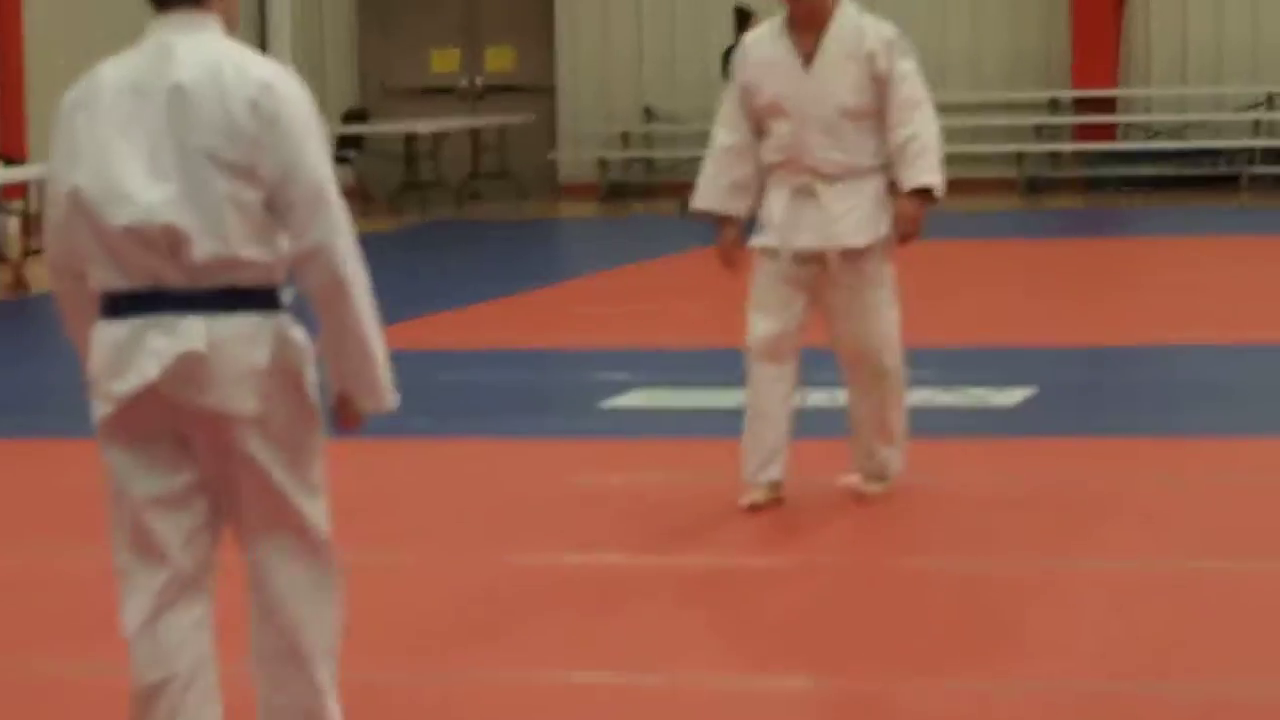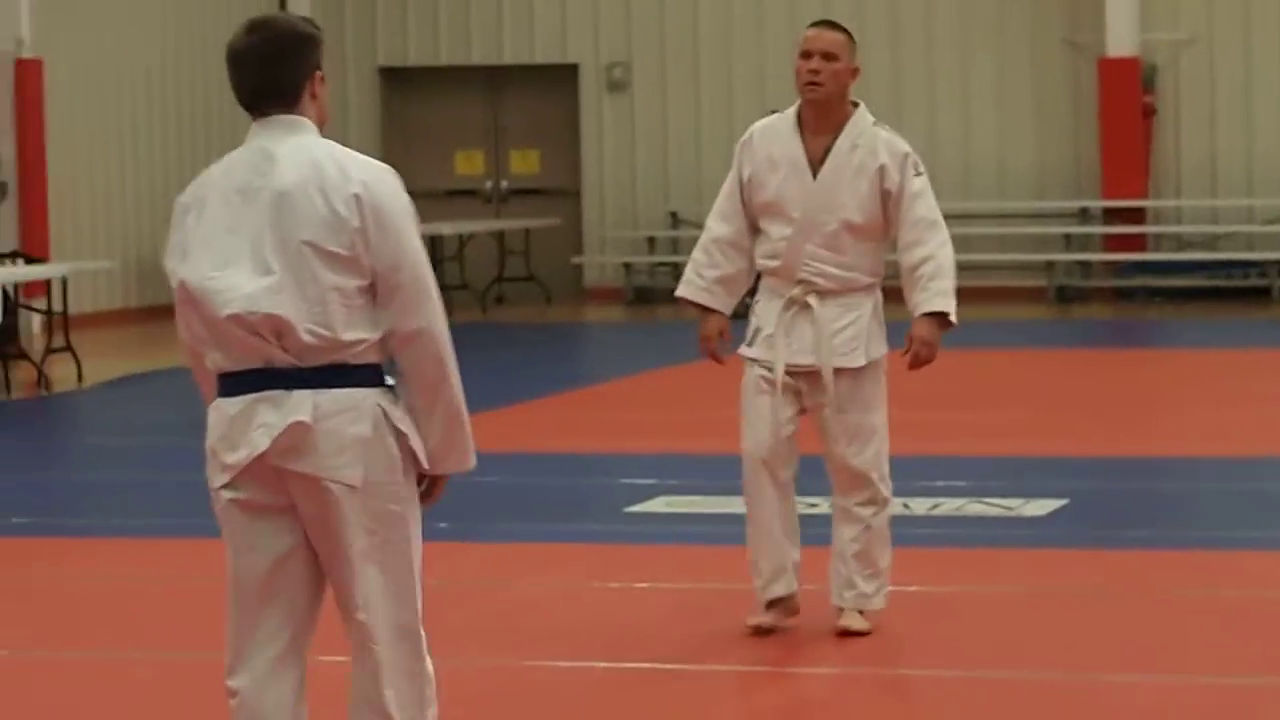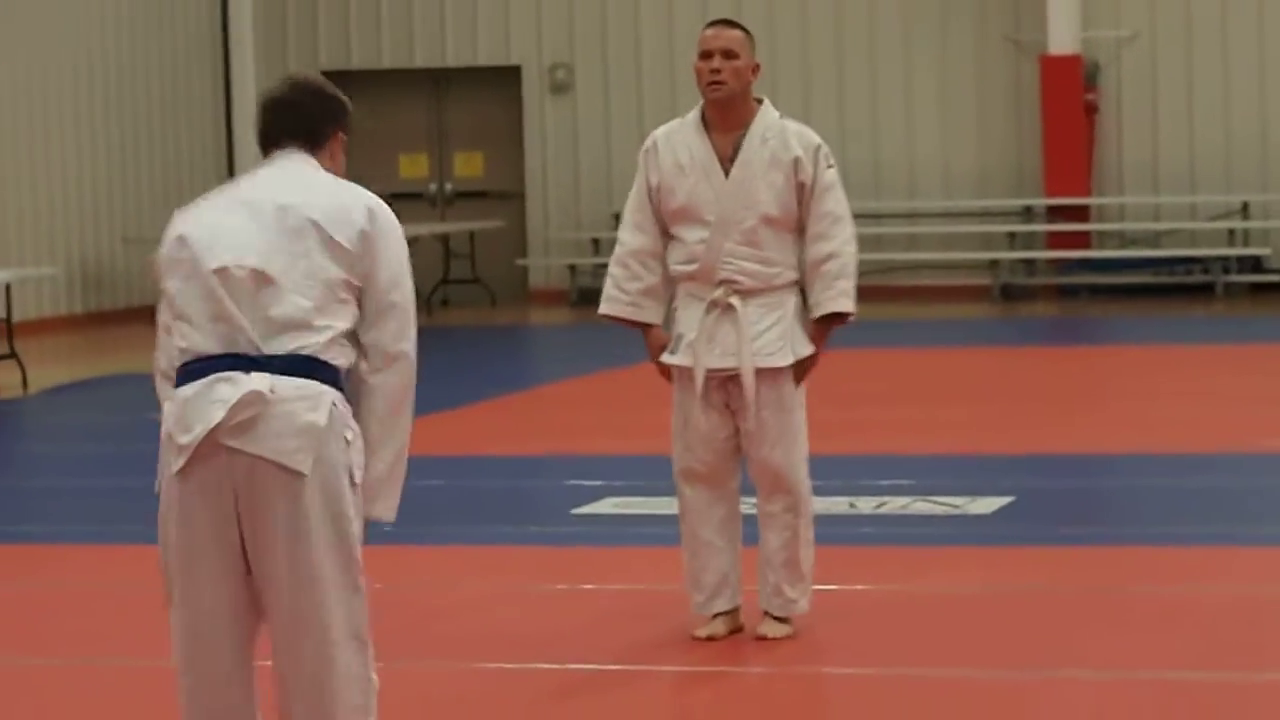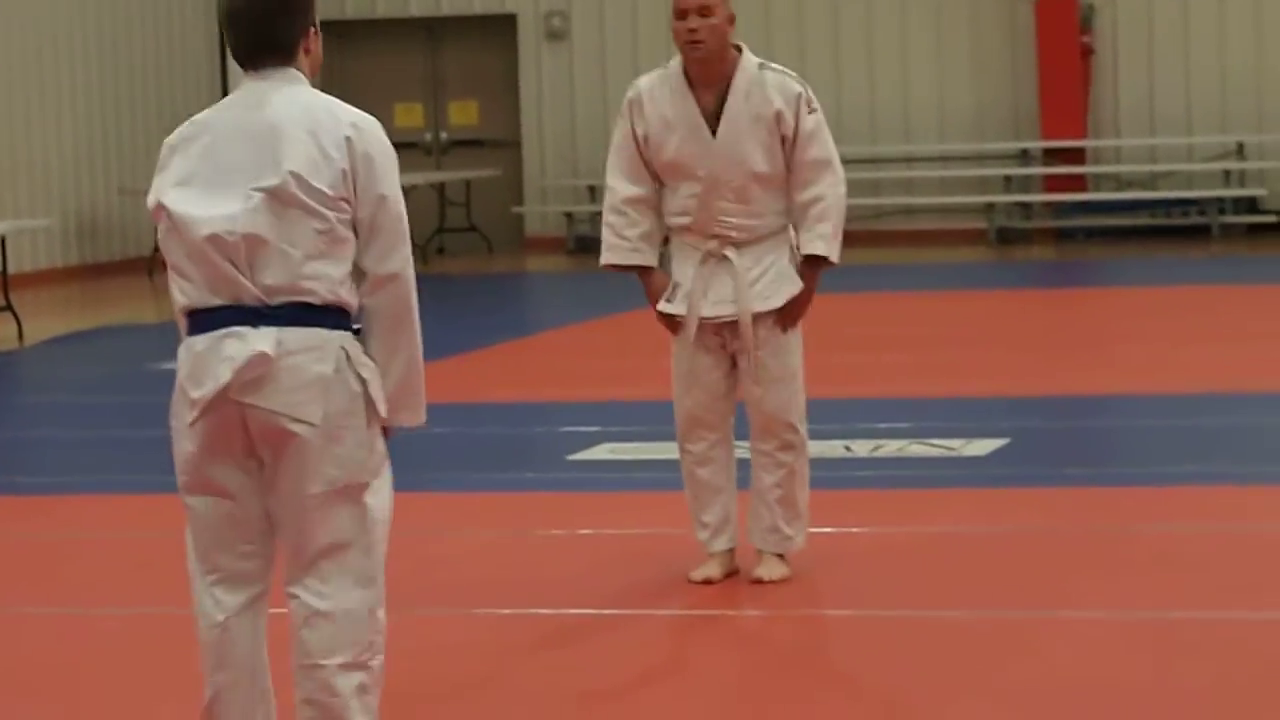
dt=1s
person 1, frame 1
left shoulder: (89, 95)
right shoulder: (260, 84)
left elbow: (68, 258)
right elbow: (320, 238)
right wrist: (357, 374)
left hip: (131, 347)
right hip: (239, 343)
left knee: (159, 575)
right knee: (291, 549)
person 1, frame 2
left shoulder: (198, 197)
right shoulder: (362, 180)
left elbow: (199, 342)
right elbow: (416, 324)
right wrist: (439, 443)
left hip: (243, 430)
right hip: (347, 423)
left knee: (262, 639)
right knee: (383, 628)
person 1, frame 3
left shoulder: (193, 218)
right shoulder: (362, 210)
right elbow: (390, 356)
right wrist: (375, 485)
left hip: (196, 419)
right hip: (300, 419)
left knee: (207, 634)
right knee: (324, 632)
person 1, frame 4
left shoulder: (183, 143)
right shoulder: (350, 131)
left elbow: (188, 275)
right elbow: (387, 275)
right wrist: (393, 398)
left hip: (210, 368)
right hip: (313, 367)
left knee: (225, 579)
right knee: (337, 577)
person 2, frame 1
right shoulder: (755, 49)
left elbow: (912, 119)
right elbow: (736, 139)
left wrist: (914, 194)
right wrist: (729, 218)
left hip: (854, 211)
right hip: (783, 215)
left knee: (869, 345)
right knee: (768, 343)
left ankle: (877, 462)
right ankle: (763, 476)
person 2, frame 2
left shoulder: (887, 153)
right shoulder: (759, 142)
left elbow: (925, 240)
right elbow: (729, 231)
left wrist: (929, 316)
right wrist: (712, 307)
left hip: (848, 326)
right hip: (774, 321)
left knee: (858, 468)
right knee: (762, 458)
left ankle: (856, 598)
right ankle: (777, 592)
person 2, frame 3
left shoulder: (799, 145)
right shoulder: (663, 148)
left elbow: (830, 239)
right elbow: (640, 244)
left wrist: (821, 327)
right wrist: (648, 326)
left hip: (770, 326)
right hip: (694, 328)
left knee: (780, 471)
right knee: (699, 472)
left ankle: (781, 604)
right ankle: (719, 605)
person 2, frame 4
left shoulder: (783, 91)
right shoulder: (644, 99)
left elbow: (820, 183)
right elbow: (628, 193)
left wrist: (808, 275)
right wrist: (649, 277)
left hip: (767, 273)
right hip: (692, 275)
left knee: (777, 415)
right knee: (698, 418)
left ankle: (775, 545)
right ankle: (718, 546)
